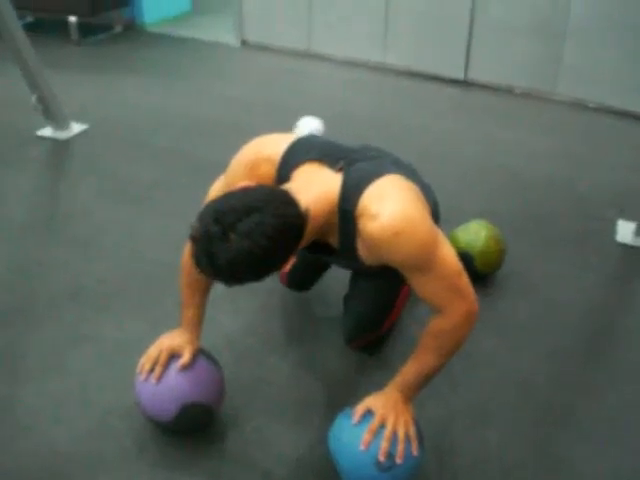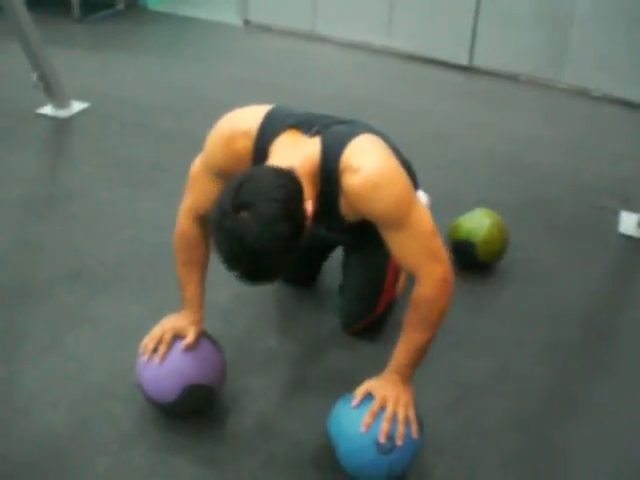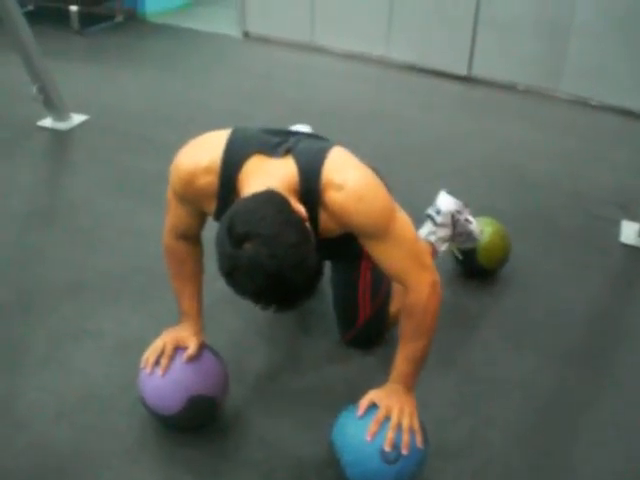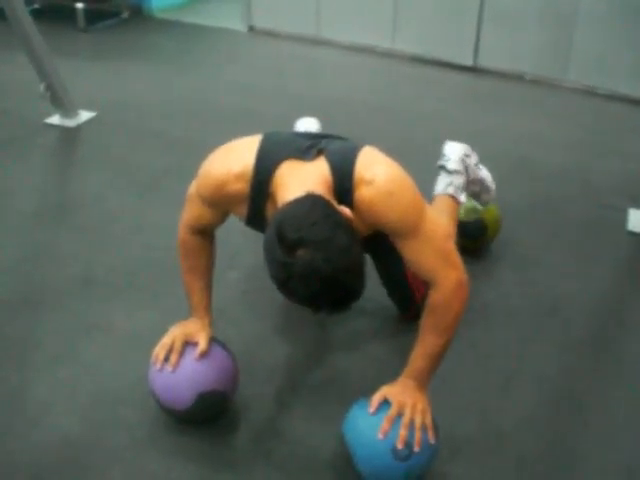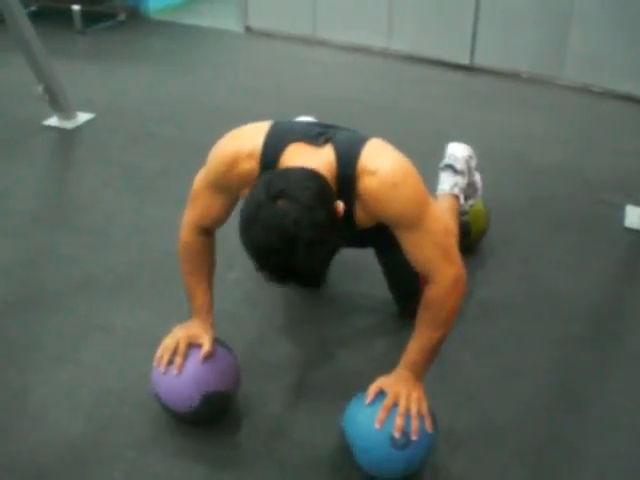
dt=1s
person 1, frame 1
left shoulder: (389, 223)
right shoulder: (258, 162)
left elbow: (460, 307)
right elbow: (205, 236)
left wrist: (399, 394)
right wrist: (188, 329)
left hip: (391, 243)
left knee: (360, 337)
right knee: (295, 281)
person 1, frame 2
left shoulder: (368, 178)
right shoulder: (233, 138)
left elbow: (436, 276)
right elbow: (193, 216)
left wrist: (397, 377)
right wrist: (191, 311)
left hip: (373, 219)
right hip: (317, 199)
left knee: (359, 320)
right knee: (293, 276)
left ankle: (411, 211)
person 1, frame 3
left shoulder: (350, 192)
right shoulder: (195, 170)
left elbow: (424, 284)
right elbow: (181, 236)
left wrist: (400, 387)
right wrist: (190, 323)
left hip: (350, 227)
left knee: (362, 333)
left ankle: (439, 227)
person 1, frame 4
left shoulder: (380, 189)
right shoulder: (227, 175)
left elbow: (451, 281)
right elbow: (194, 229)
left wrist: (413, 382)
right wrist: (200, 317)
left hip: (371, 216)
left knee: (418, 304)
left ankle: (453, 174)
person 1, frame 5
left shoulder: (385, 180)
right shoulder: (237, 158)
left elbow: (448, 276)
right elbow: (196, 229)
left wrist: (409, 373)
right wrist: (201, 319)
left hip: (380, 213)
left knee: (416, 301)
right knee: (301, 276)
left ankle: (453, 178)
